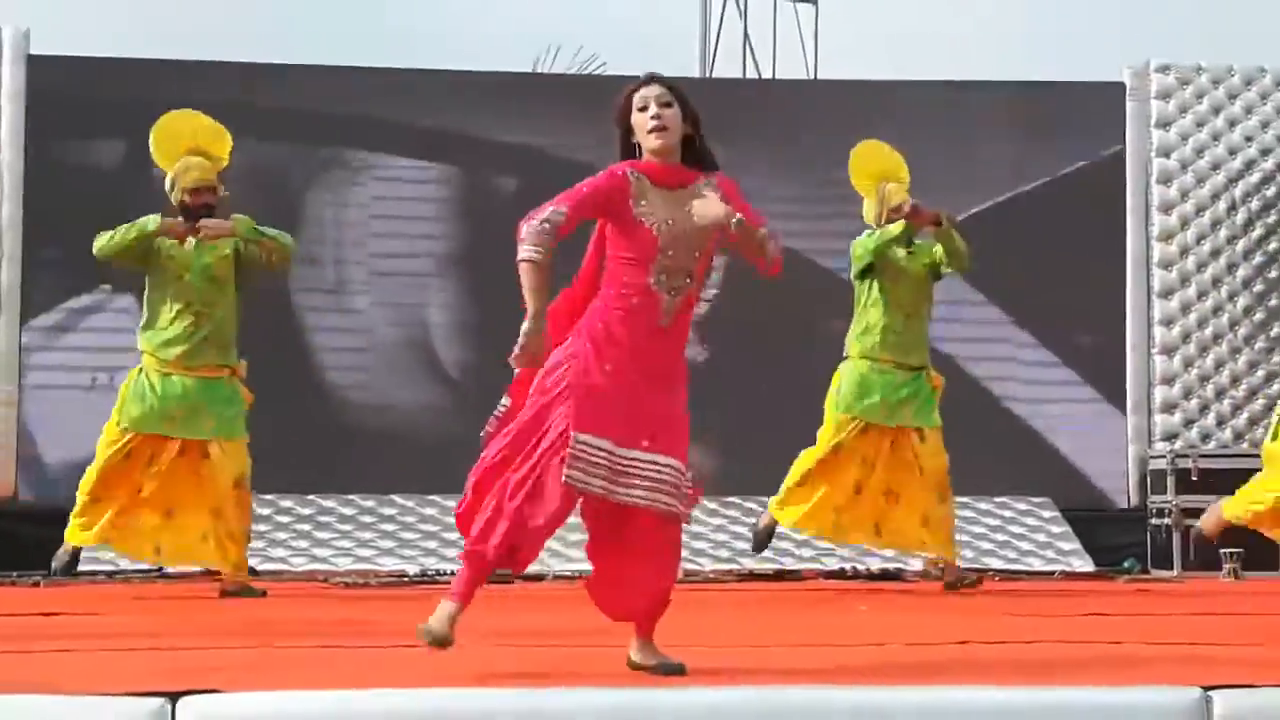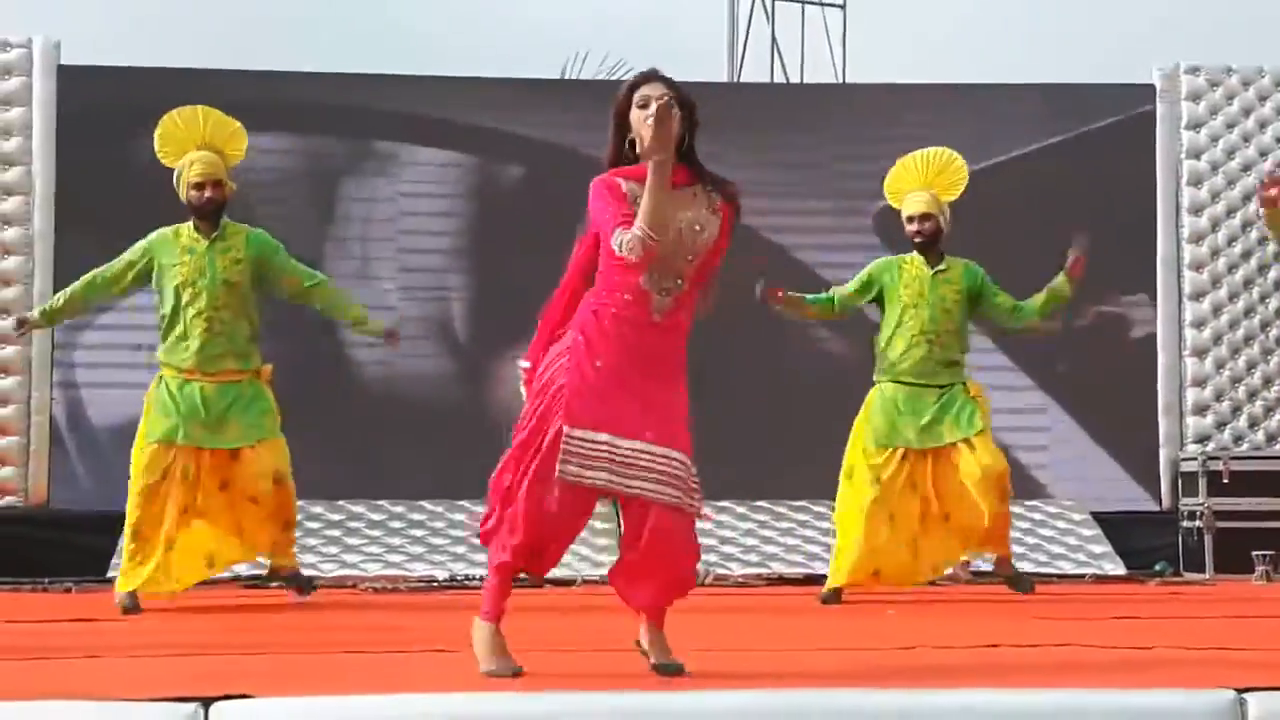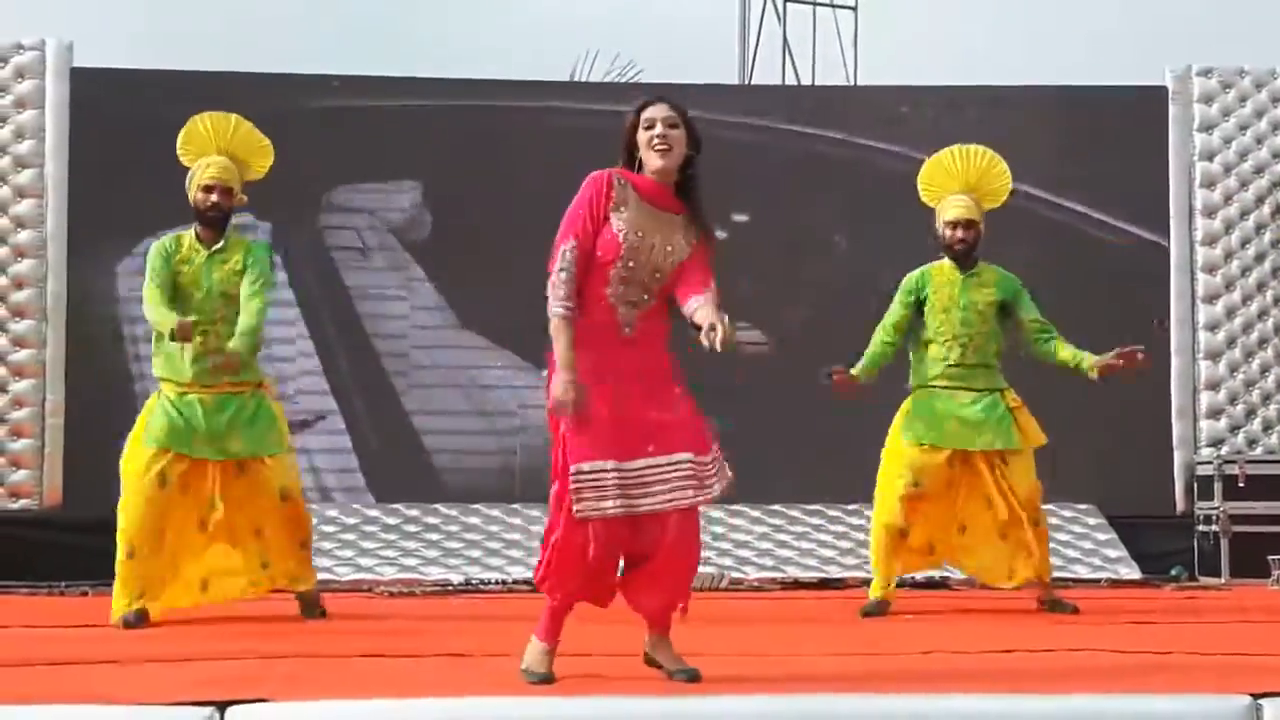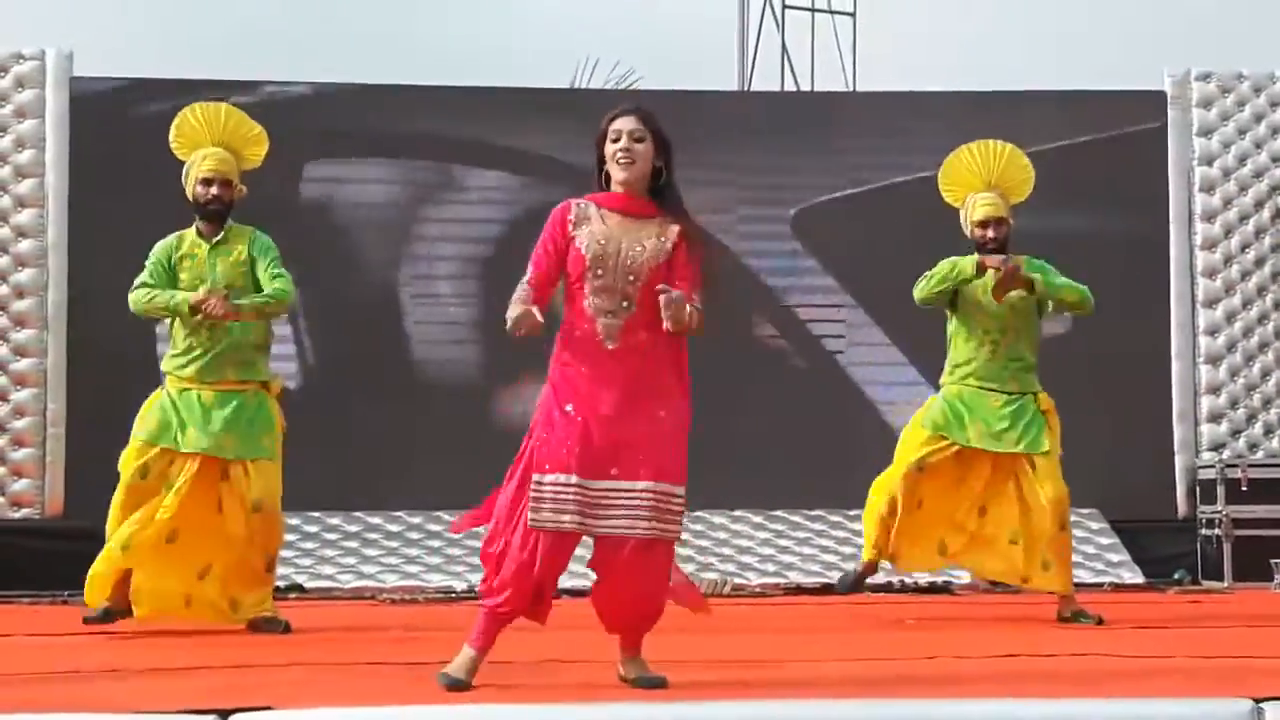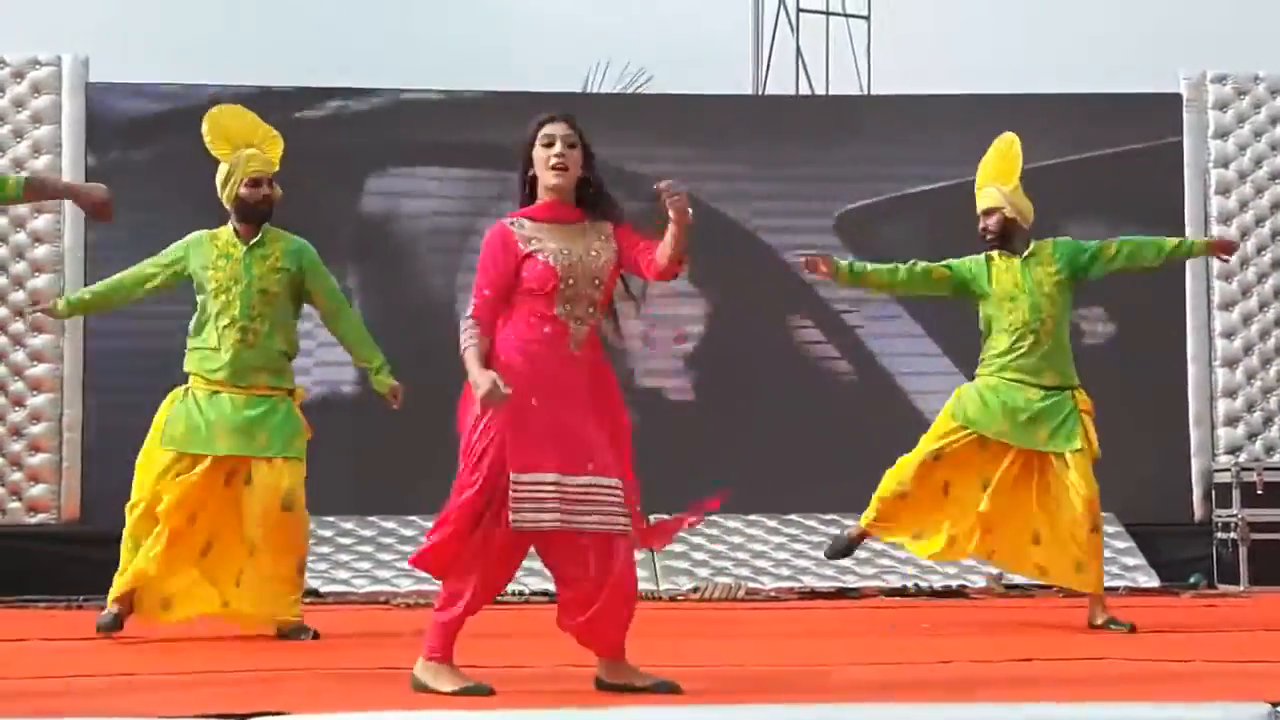
dt=0.5s
person 1, frame 1
left shoulder: (718, 187)
right shoulder: (617, 183)
left elbow: (770, 260)
right elbow: (537, 226)
left wrist: (733, 221)
right wrist: (536, 312)
left hip: (661, 372)
right hip: (599, 355)
left knee: (651, 510)
right knee: (538, 477)
left ankle: (642, 642)
right ankle: (456, 601)
person 1, frame 2
left shoulder: (716, 200)
right shoulder: (609, 187)
right elbow: (634, 253)
right wrist: (658, 171)
left hip: (659, 366)
right hip: (594, 354)
left knee: (662, 505)
right knee: (551, 483)
left ankle: (653, 630)
right ankle: (490, 620)
person 1, frame 3
left shoulder: (690, 226)
right shoulder: (603, 188)
left elbow: (693, 288)
right elbow: (562, 279)
left wrist: (712, 319)
right wrist: (563, 369)
left hip: (651, 377)
right hip: (585, 374)
left knee: (672, 513)
right knee: (590, 513)
left ankle: (658, 639)
right ankle: (544, 639)
person 1, frame 4
left shoulder: (675, 230)
right shoulder: (571, 214)
left elbow: (689, 313)
right elbow: (532, 287)
left wrist: (681, 310)
right wrist: (519, 310)
left hip: (649, 397)
right hip: (577, 388)
left knee: (642, 528)
right knee: (544, 523)
left ankle: (630, 654)
right ankle: (476, 645)
person 1, frame 5
left shoulder: (607, 230)
right shoulder: (510, 234)
left elbow: (661, 267)
right elbow: (474, 321)
left wrist: (680, 222)
right wrist: (480, 376)
left hip: (584, 397)
right hip: (518, 394)
left knee: (600, 532)
right knee: (495, 525)
left ankle: (613, 662)
right ankle: (433, 659)
person 2, frame 1
left shoulder: (235, 241)
right shoulder: (156, 242)
left elbow: (285, 251)
right elbow: (103, 248)
left wrist: (240, 228)
right wrist: (156, 227)
left hip: (215, 386)
right hip: (157, 380)
left knee: (229, 481)
right knee: (113, 462)
left ankle: (233, 575)
right ankle: (77, 539)
person 2, frame 2
left shoulder: (254, 243)
right shoulder: (162, 244)
left elbow: (309, 284)
right elbow: (105, 280)
left wrist: (367, 321)
right wrist: (45, 314)
left hip: (241, 391)
right hip: (178, 392)
left knee: (271, 481)
right knee: (153, 487)
left ankle: (282, 560)
right ankle: (134, 581)
person 2, frame 3
left shoulder: (252, 253)
right shoulder: (165, 248)
left elbow: (256, 306)
right elbow: (154, 300)
left wrist: (237, 347)
right wrist: (175, 326)
left hip: (242, 401)
right hip: (177, 402)
left knee: (282, 496)
right knee: (150, 503)
left ankle: (301, 583)
right ankle: (135, 599)
person 2, frame 4
left shoulder: (257, 243)
right shoulder: (170, 248)
left elbow: (283, 294)
right elbow: (140, 298)
left wrist: (237, 307)
right wrist: (191, 301)
left hip: (244, 402)
right hip: (180, 398)
left knee: (254, 510)
right knee: (139, 492)
left ankle: (256, 607)
right ankle: (118, 593)
person 2, frame 5
left shoulder: (296, 251)
right shoulder: (198, 248)
left elbow: (338, 314)
right elbow: (138, 282)
left wrist: (377, 371)
right wrist: (73, 304)
left hip: (271, 407)
right hip: (203, 401)
left knee: (279, 510)
right knee: (158, 498)
left ankle: (284, 614)
right ankle: (127, 597)
person 3, frame 1
left shoulder: (927, 250)
right shoulder: (866, 246)
left elbow: (960, 260)
right elbow: (873, 251)
left wrist: (942, 227)
right wrist: (908, 223)
left hip: (914, 379)
right hip: (866, 374)
left knee: (930, 469)
right knee: (832, 452)
left ankle: (948, 565)
right ankle: (774, 515)
person 3, frame 2
left shoulder: (968, 274)
right shoulder: (886, 270)
left elbow: (1020, 313)
right elbow: (834, 302)
left wrist: (1065, 283)
right wrist: (790, 301)
left hip: (951, 400)
right hip: (895, 400)
left knee: (990, 475)
right knee: (870, 489)
left ankle: (1003, 561)
right ankle: (840, 579)
person 3, frame 3
left shoulder: (1003, 281)
right shoulder: (920, 280)
left elbow: (1041, 335)
right elbow: (889, 334)
left wrist: (1095, 363)
right wrist: (859, 373)
left hip: (990, 405)
right hip: (930, 403)
left knee: (1019, 495)
right knee: (901, 492)
left ankle: (1044, 589)
right ankle: (882, 588)
person 3, frame 4
left shoulder: (1034, 273)
right shoulder: (955, 270)
left elbow: (1084, 300)
right elbow: (922, 293)
left wrist: (1027, 281)
right wrist: (980, 263)
left hip: (1021, 408)
right hip: (960, 401)
left knee: (1049, 501)
right knee: (904, 476)
left ankle: (1067, 602)
right ankle: (871, 558)
person 3, frame 5
left shoulder: (1062, 253)
right shoulder: (976, 269)
left elbow: (1128, 254)
right elbow: (912, 279)
left wrist: (1197, 246)
right wrist: (844, 271)
left hip: (1055, 403)
right hip: (993, 395)
left knee: (1080, 503)
right knee: (927, 460)
left ankle: (1097, 609)
right ankle: (864, 529)
